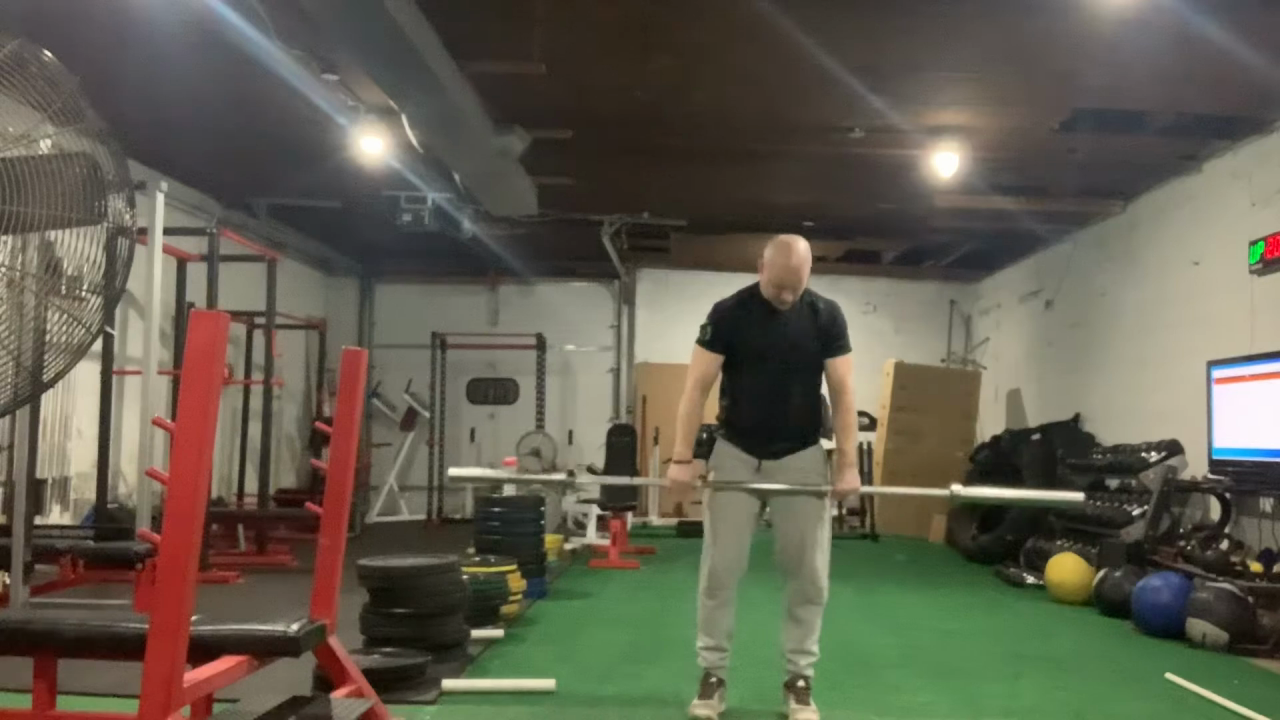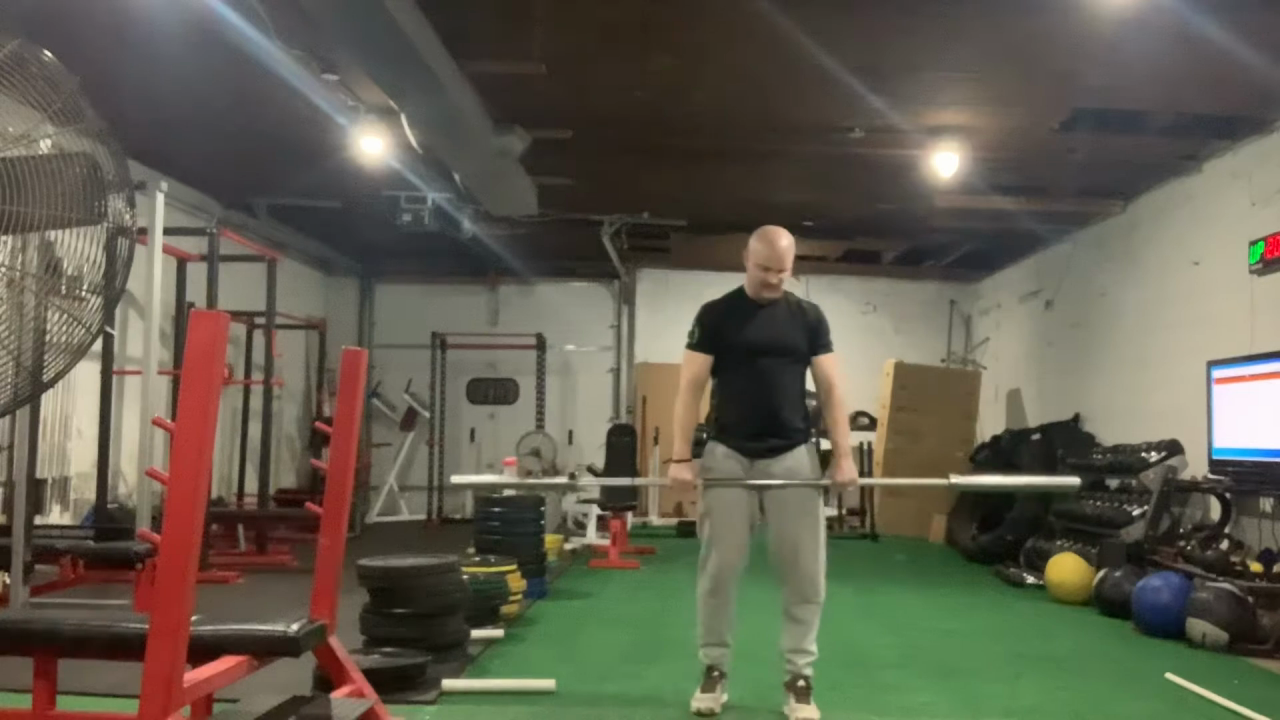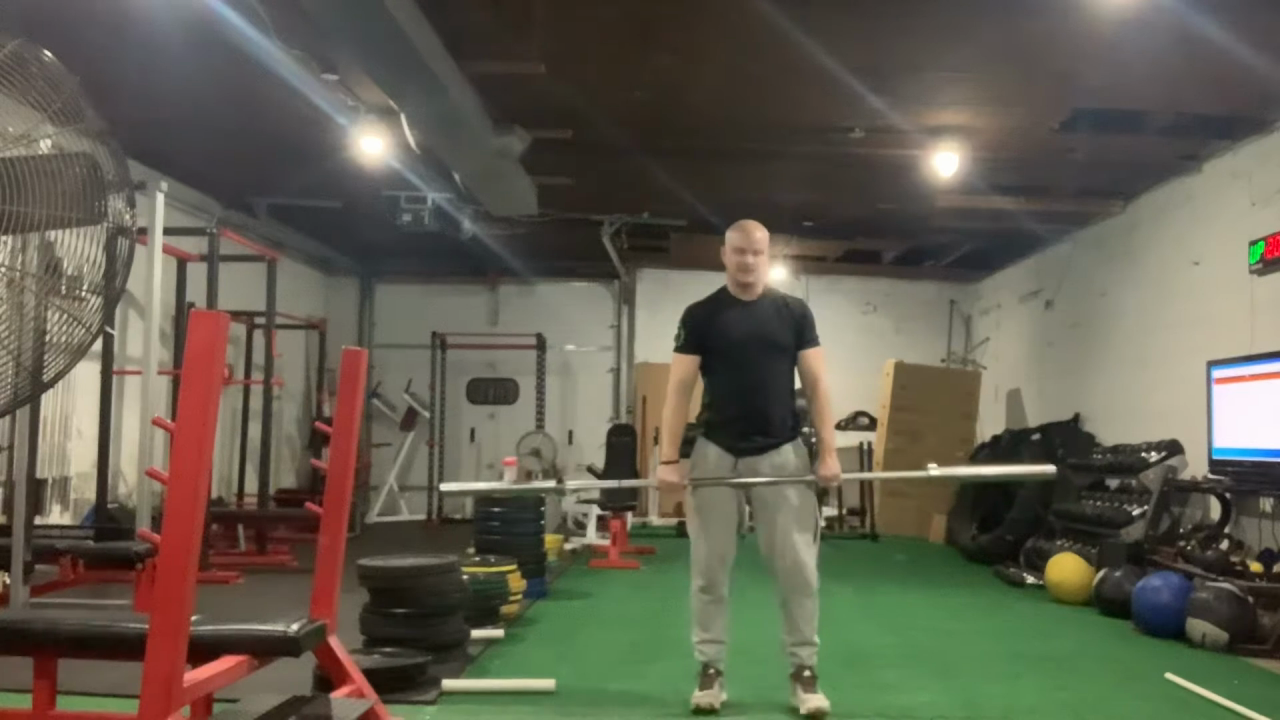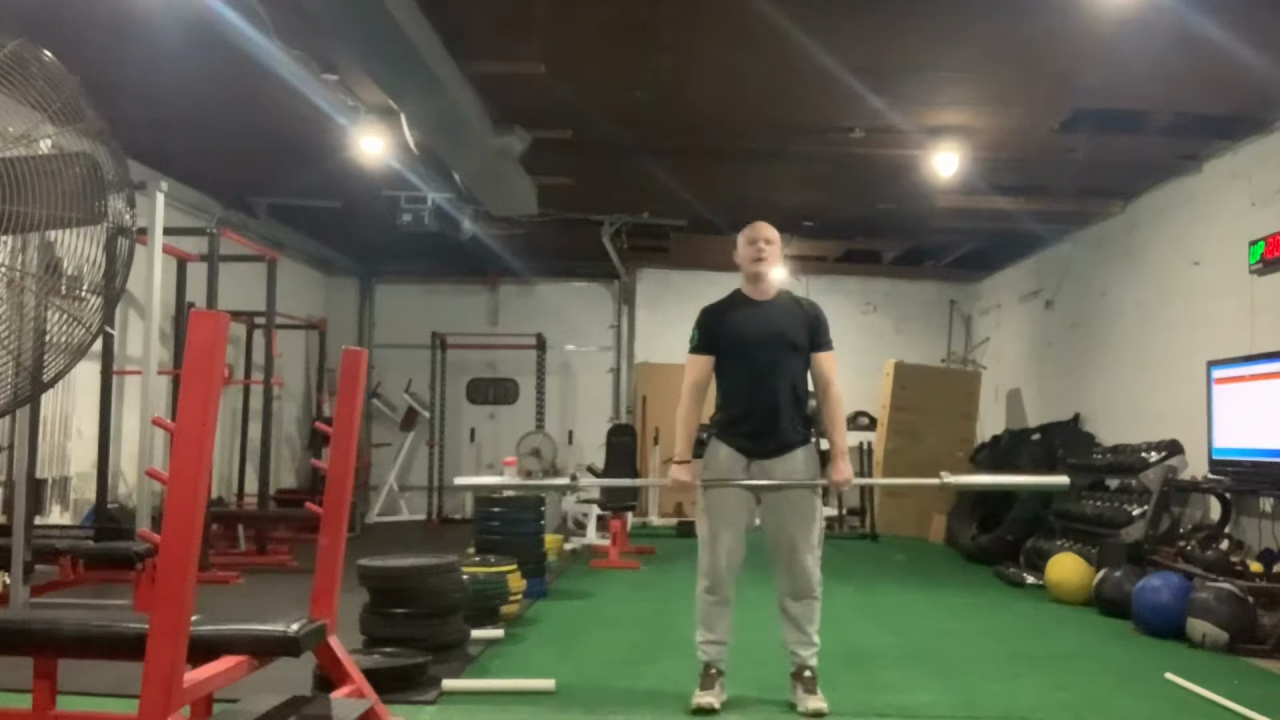
dt=0.3s
person 1, frame 1
left shoulder: (827, 316)
right shoulder: (728, 314)
left elbow: (842, 392)
right elbow: (697, 386)
left wrist: (847, 463)
right wrist: (682, 458)
left hip: (802, 459)
right hip: (736, 455)
left knee: (809, 575)
right knee: (720, 571)
left ankle: (799, 680)
right ankle: (712, 676)
person 1, frame 2
left shoulder: (808, 316)
right shoulder: (715, 315)
left elbow: (829, 388)
right elbow: (691, 387)
left wrist: (843, 455)
right wrist: (681, 457)
left hip: (793, 457)
right hip: (727, 457)
left knee: (805, 574)
right knee: (718, 572)
left ankle: (799, 679)
right ankle: (714, 672)
person 1, frame 3
left shoulder: (793, 312)
right shoulder: (700, 315)
left elbow: (815, 383)
right elbow: (679, 388)
left wrist: (827, 451)
right wrist: (668, 458)
left hip: (782, 455)
right hip: (717, 455)
left knee: (797, 567)
right knee: (710, 569)
left ankle: (804, 669)
right ankle: (711, 669)
person 1, frame 4
left shoulder: (807, 313)
right shoulder: (714, 317)
left elbow: (827, 386)
right elbow: (694, 389)
left wrist: (839, 454)
right wrist: (681, 457)
left hip: (793, 457)
right hip: (728, 456)
left knee: (801, 570)
right knee: (716, 569)
left ankle: (804, 669)
right ankle: (712, 669)
